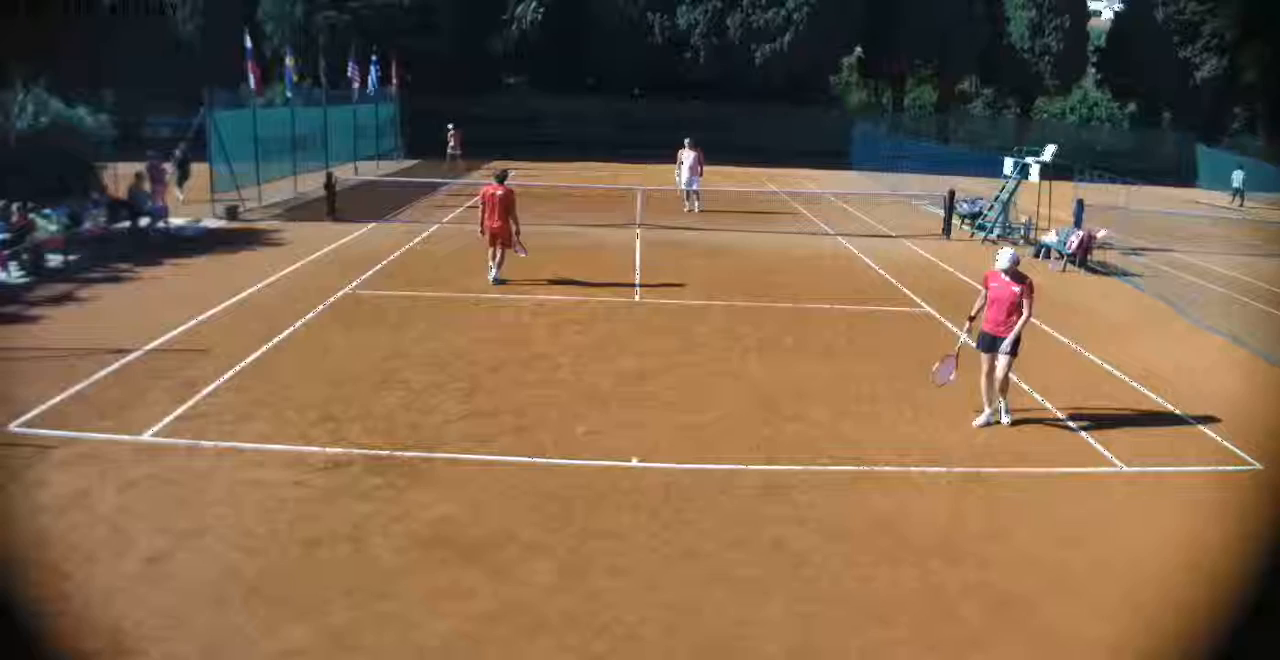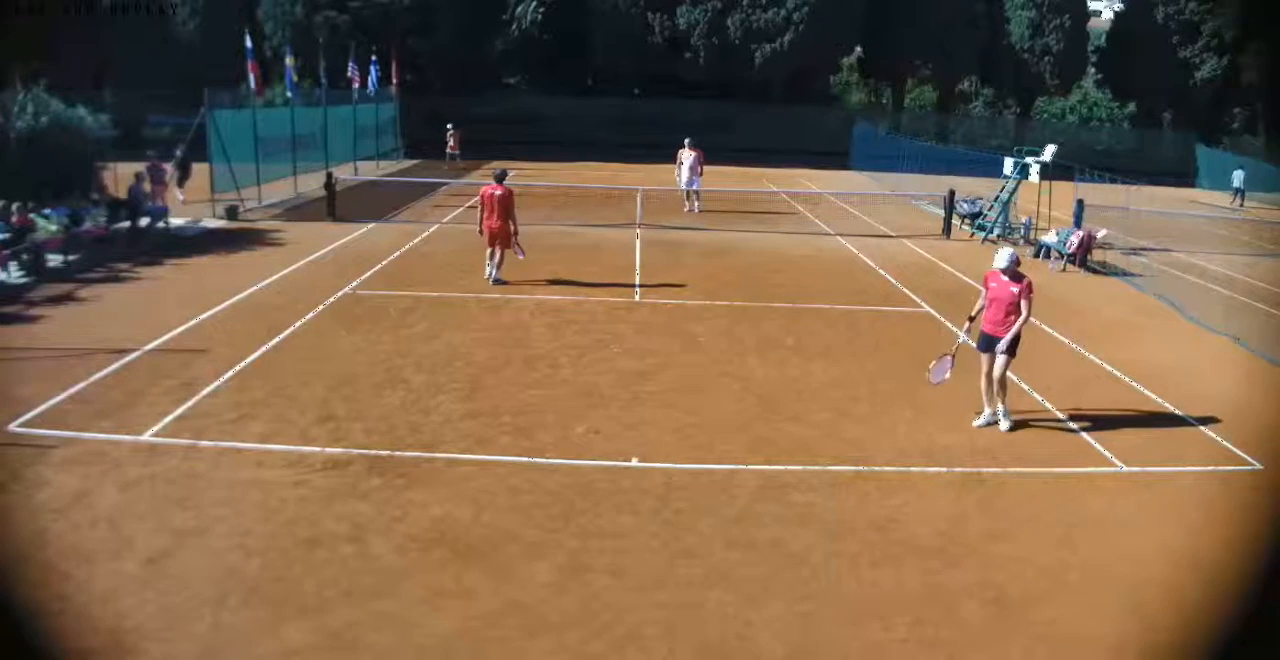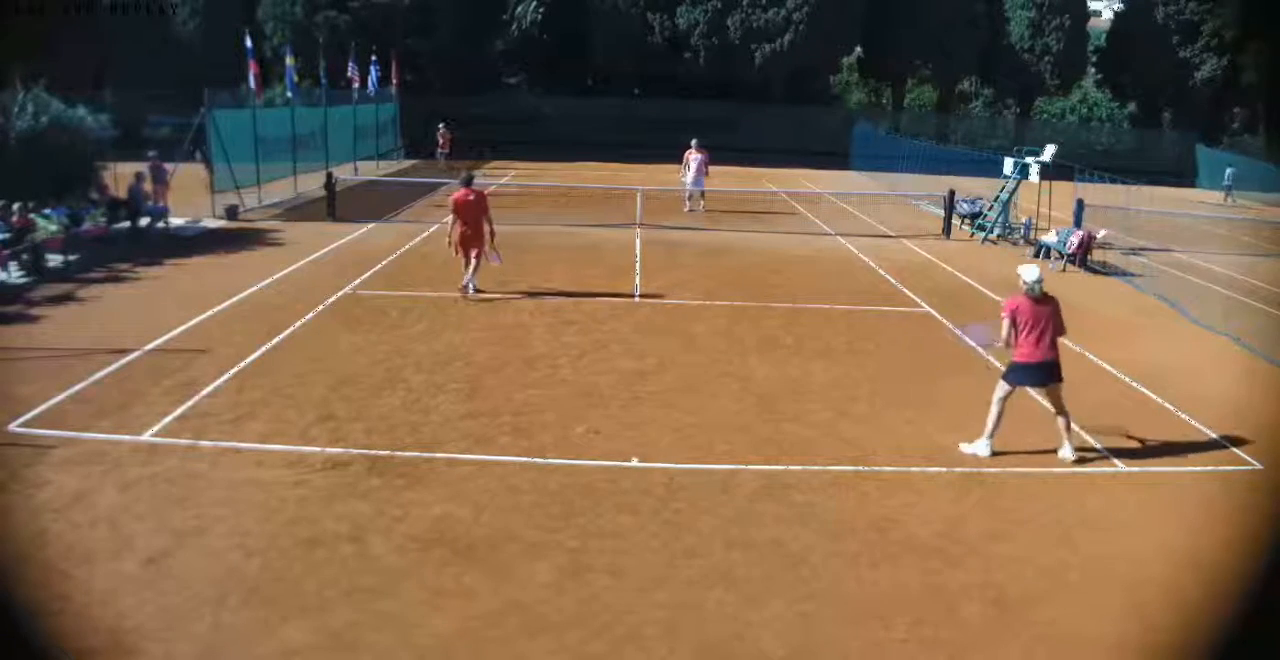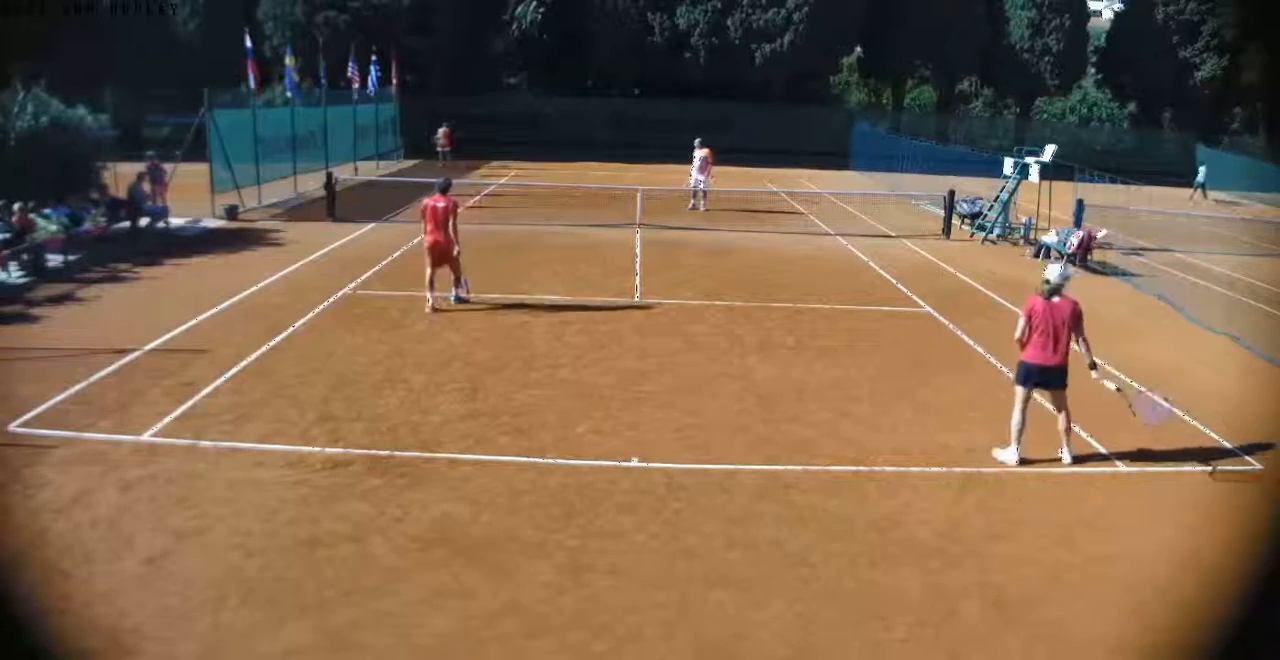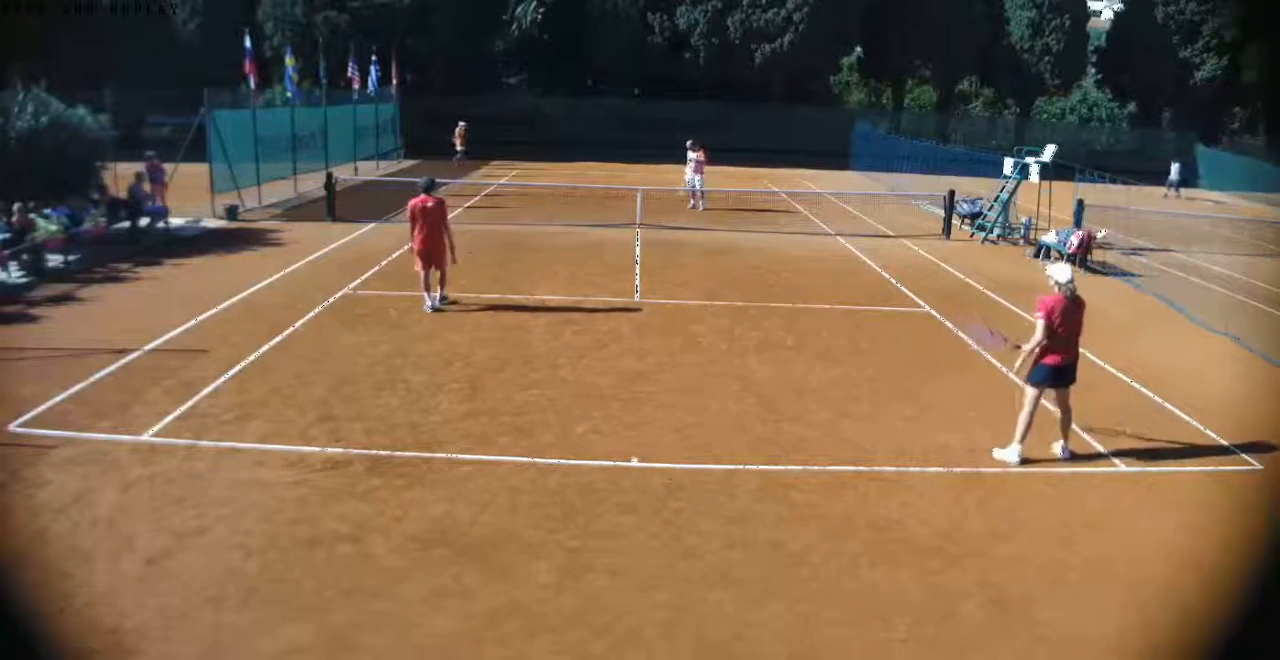
dt=1s
person 1, frame 1
left shoulder: (1024, 282)
right shoulder: (990, 276)
left elbow: (1026, 314)
left wrist: (1011, 337)
right wrist: (970, 320)
left hip: (1009, 335)
right hip: (988, 331)
left knee: (1001, 375)
right knee: (986, 372)
left ankle: (1002, 403)
right ankle: (988, 411)
person 1, frame 2
left shoulder: (1023, 283)
right shoulder: (990, 276)
left elbow: (1025, 315)
left wrist: (1008, 338)
right wrist: (970, 320)
left hip: (1007, 336)
right hip: (987, 331)
left knee: (997, 375)
right knee: (986, 372)
left ankle: (1001, 409)
right ankle: (988, 412)
person 1, frame 3
left shoulder: (1013, 303)
right shoulder: (1051, 302)
left elbow: (1005, 337)
right elbow: (1061, 332)
left wrist: (1005, 342)
left hip: (1024, 361)
right hip: (1049, 360)
left knee: (998, 399)
right knee: (1058, 404)
left ankle: (984, 444)
right ankle: (1067, 448)
person 1, frame 4
left shoulder: (1033, 302)
right shoulder: (1072, 306)
left elbow: (1018, 336)
right elbow: (1081, 339)
left wrist: (1026, 350)
right wrist: (1092, 365)
left hip: (1031, 362)
right hip: (1057, 365)
left knee: (1020, 406)
right knee: (1062, 408)
left ankle: (1013, 451)
right ankle: (1066, 451)
person 1, frame 5
left shoulder: (1047, 302)
right shoulder: (1079, 303)
left elbow: (1039, 338)
right elbow: (1075, 332)
left wrist: (1021, 359)
left hip: (1047, 362)
right hip: (1069, 362)
left knee: (1029, 406)
right knee: (1064, 405)
left ankle: (1015, 450)
right ankle: (1063, 447)
